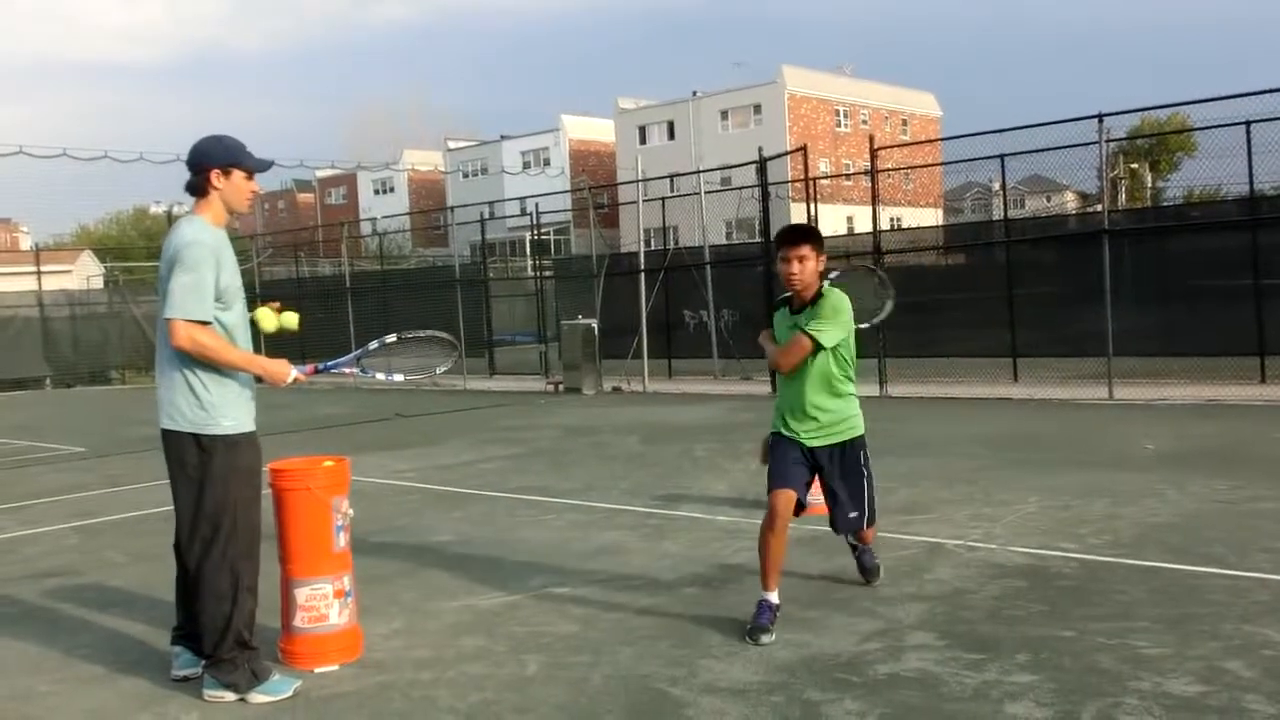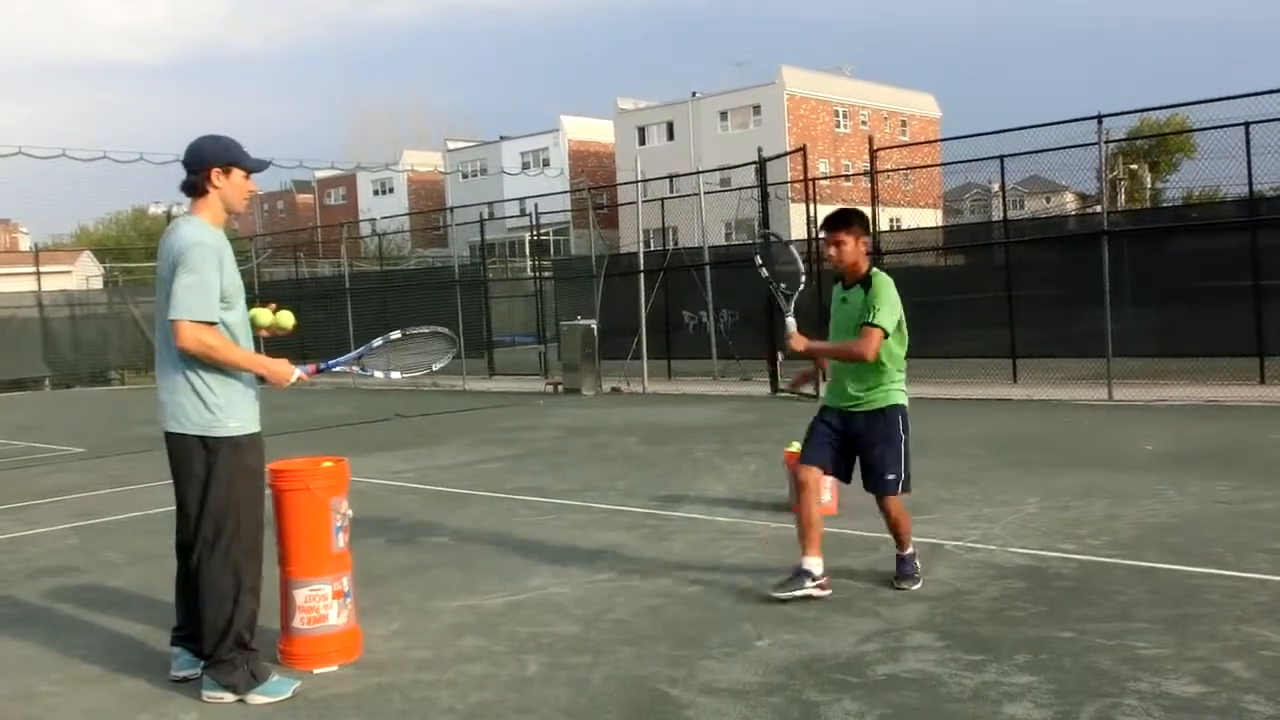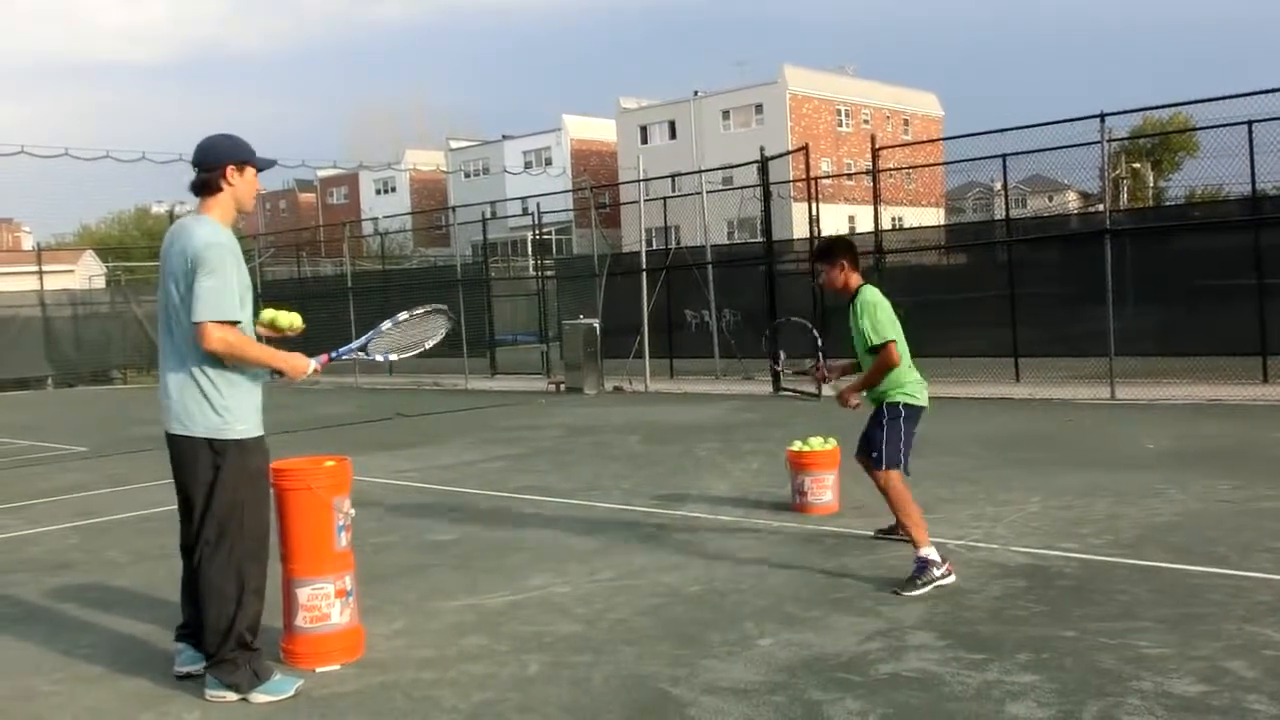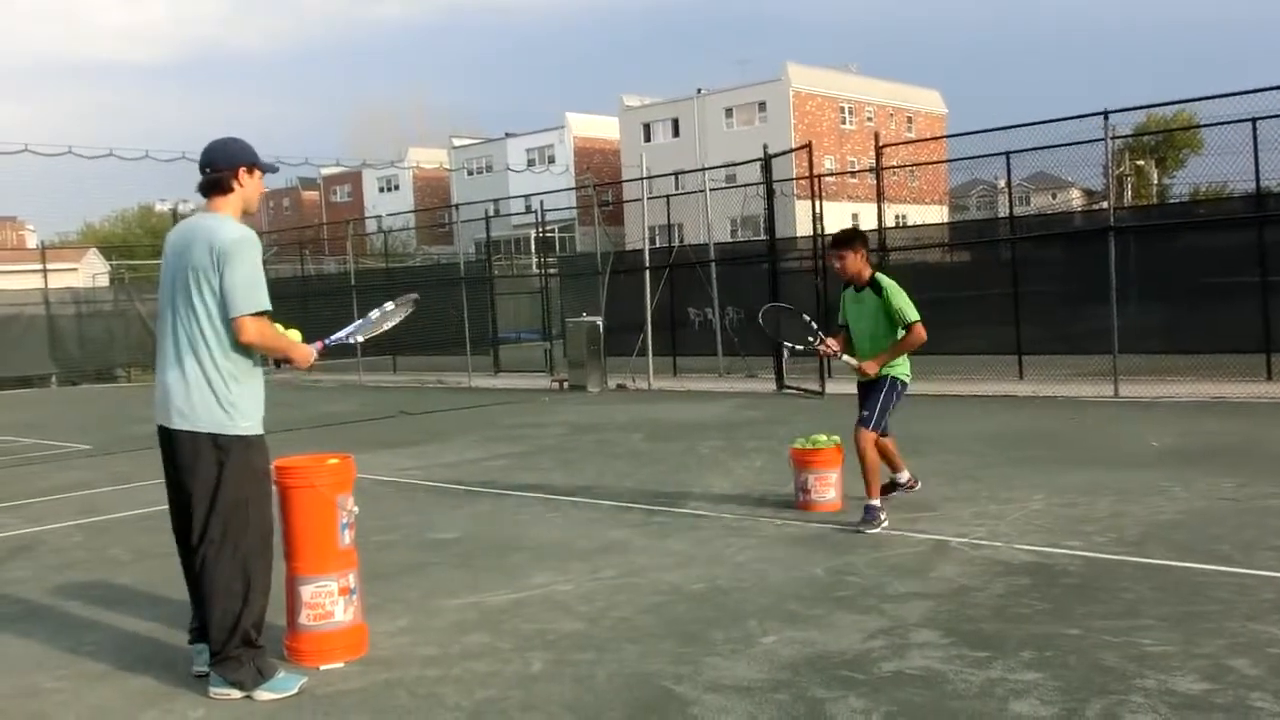
dt=0.4s
person 1, frame 1
left shoulder: (202, 237)
right shoulder: (199, 242)
right elbow: (184, 333)
left wrist: (252, 316)
right wrist: (262, 366)
left hip: (200, 419)
right hip: (214, 423)
left knee: (201, 538)
right knee: (229, 543)
left ankle: (192, 646)
right ankle: (230, 669)
person 1, frame 2
left shoulder: (188, 235)
right shoulder: (200, 242)
right elbow: (189, 334)
left wrist: (248, 322)
right wrist: (264, 366)
left hip: (196, 419)
right hip: (219, 423)
left knee: (202, 538)
right knee: (232, 544)
left ankle: (191, 646)
right ankle: (230, 669)
person 1, frame 3
left shoulder: (181, 233)
right shoulder: (216, 243)
right elbow: (214, 338)
left wrist: (254, 328)
right wrist: (280, 359)
left hip: (187, 416)
right hip: (221, 423)
left knee: (204, 538)
right knee: (236, 543)
left ankle: (194, 644)
right ankle: (232, 669)
person 1, frame 4
left shoulder: (179, 236)
right shoulder: (237, 238)
right elbow: (248, 331)
left wrist: (271, 342)
right wrist: (293, 350)
left hip: (177, 412)
right hip: (221, 418)
left knee: (200, 536)
right knee: (238, 541)
left ankle: (208, 642)
right ankle: (236, 667)
person 2, frame 1
left shoulder: (834, 303)
right shoulder: (780, 312)
left elbow: (785, 361)
left wrist: (767, 346)
right wrist: (771, 431)
left hip: (840, 432)
right hip: (790, 431)
left knee: (859, 528)
right knee: (778, 508)
left ankle: (859, 541)
right ankle: (768, 601)
person 2, frame 2
left shoulder: (881, 289)
right shoulder: (839, 287)
left elbow: (864, 350)
left wrist: (807, 346)
right wrist: (815, 366)
left hip: (882, 405)
right hip: (838, 405)
left knee: (888, 498)
right knee: (807, 478)
left ankle: (907, 555)
right ankle: (811, 571)
person 2, frame 3
left shoulder: (867, 302)
right shoulder: (863, 300)
left elbow: (891, 357)
left wrist: (856, 389)
right wrist: (841, 370)
left hip: (899, 399)
right hip: (890, 400)
left knee: (889, 477)
right knee: (867, 460)
left ankle: (931, 563)
right ankle: (906, 522)
person 2, frame 4
left shoulder: (887, 290)
right shoulder: (846, 291)
left elbow: (918, 334)
left wrist: (878, 362)
right wrist: (837, 344)
left hip: (890, 374)
right hip: (867, 376)
left knee: (863, 435)
right knee: (875, 435)
left ankle: (874, 508)
right ankle: (904, 478)
